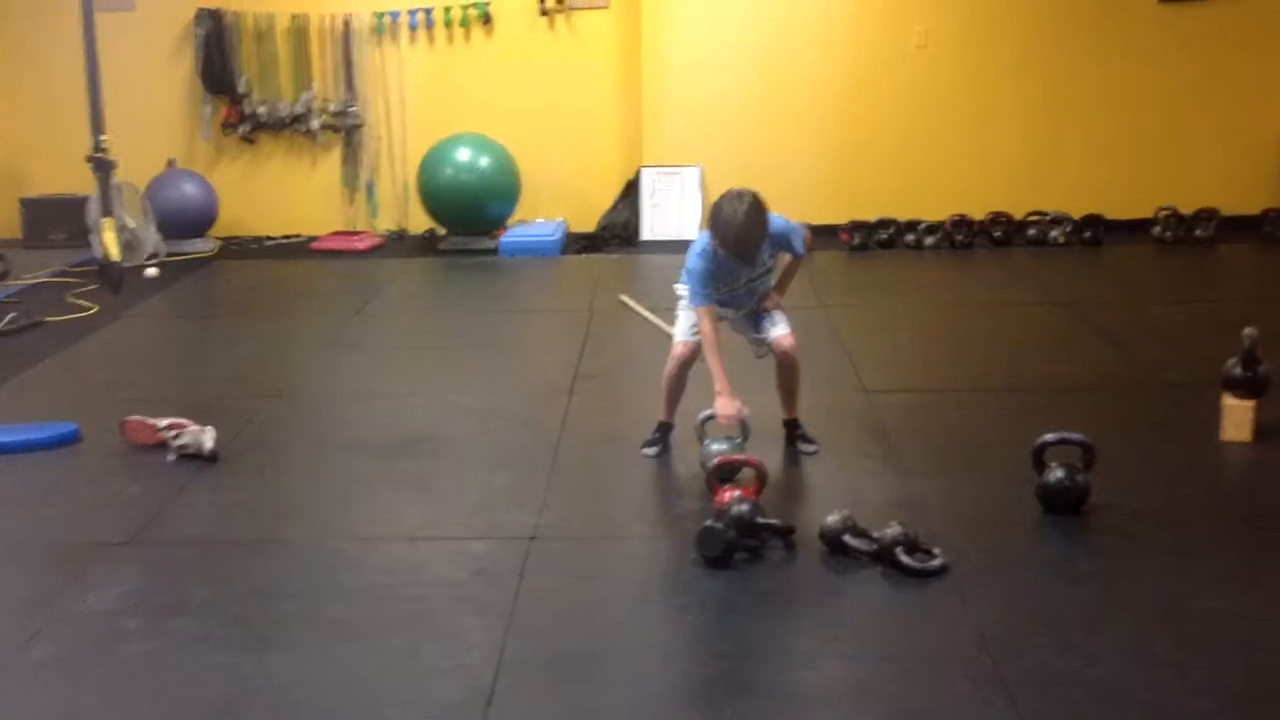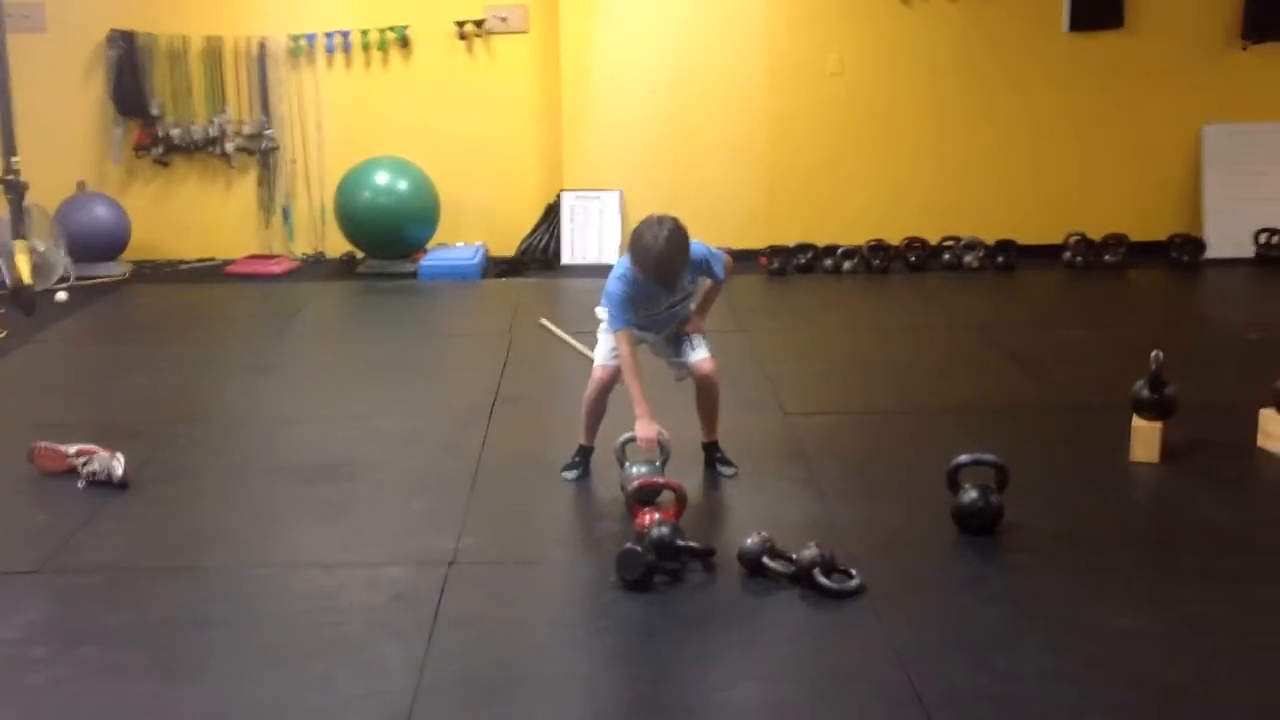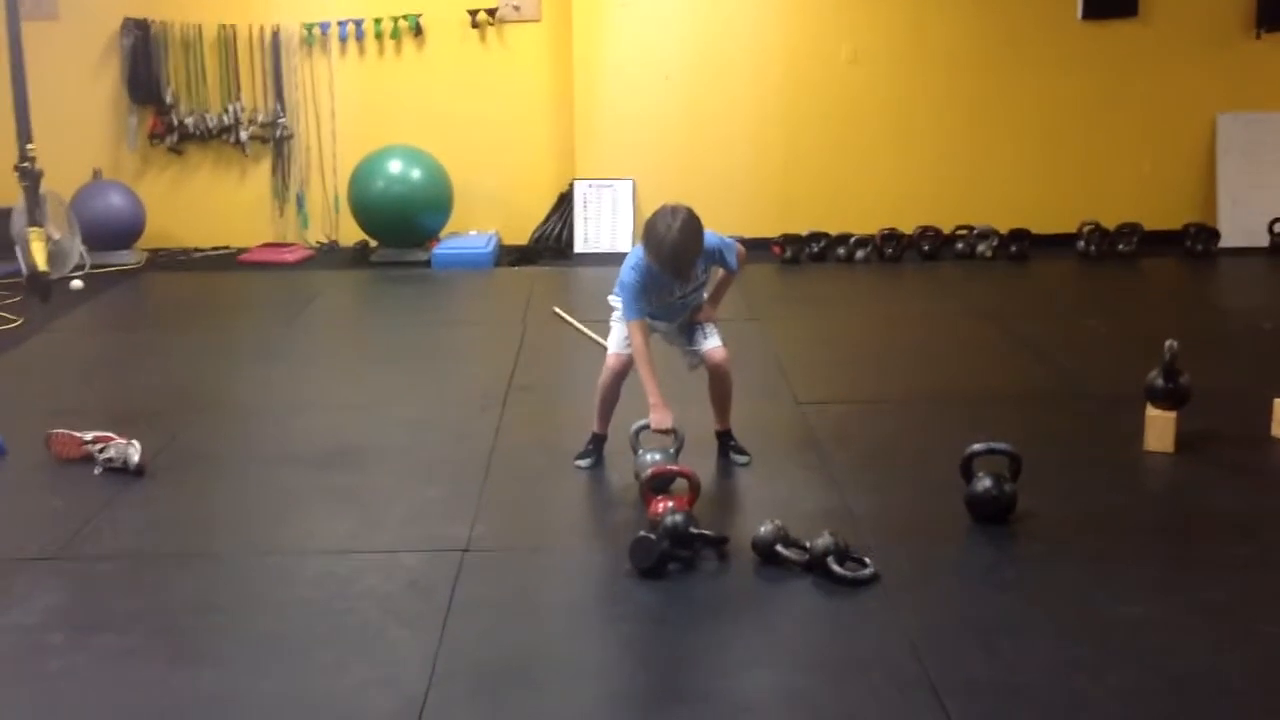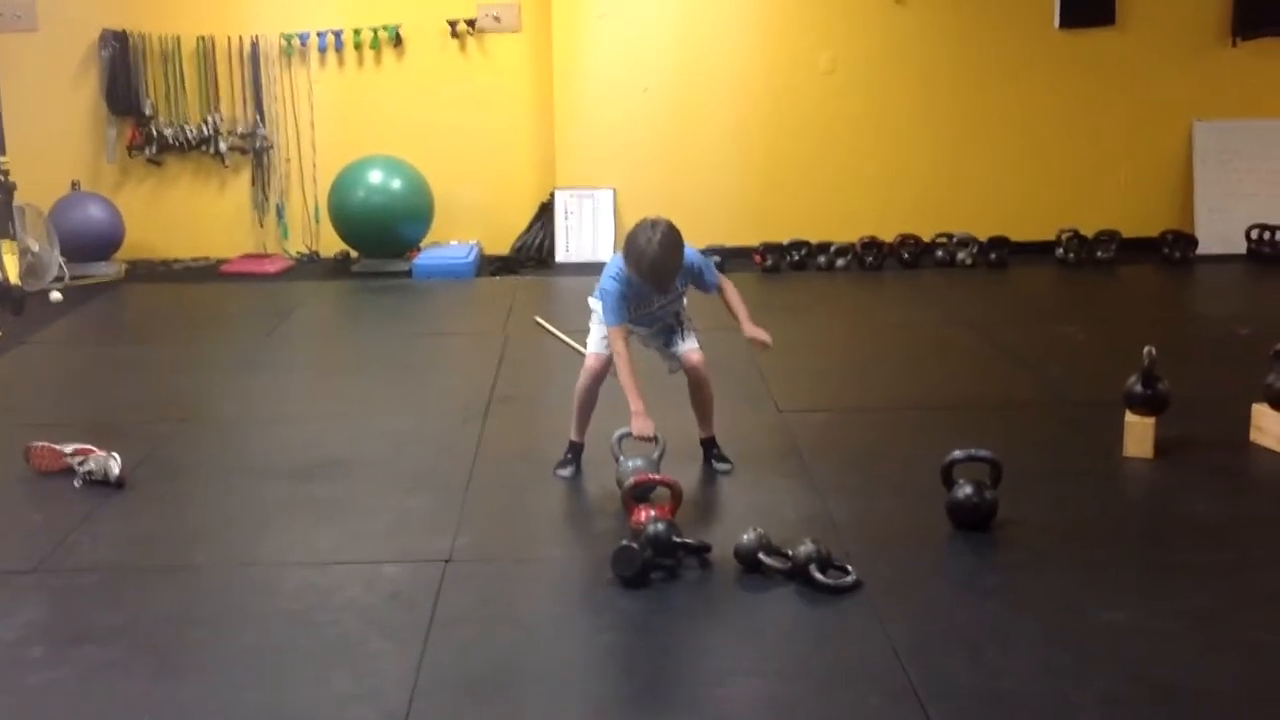
dt=0.7s
person 1, frame 1
left shoulder: (777, 229)
right shoulder: (700, 257)
left elbow: (804, 239)
right elbow: (707, 324)
left wrist: (778, 291)
right wrist: (723, 392)
left hip: (756, 298)
right hip: (704, 300)
left knee: (786, 348)
right knee: (681, 354)
left ankle: (792, 425)
right ankle: (663, 428)
person 1, frame 2
left shoulder: (697, 255)
right shoulder: (620, 281)
left elbow: (725, 265)
right elbow: (625, 349)
left wrist: (699, 314)
right wrist: (643, 416)
left hip: (676, 321)
right hip: (625, 323)
left knee: (706, 372)
right knee: (602, 377)
left ankle: (712, 448)
right ankle: (584, 451)
person 1, frame 3
left shoulder: (711, 245)
right shoulder: (634, 270)
left elbow: (739, 255)
right elbow: (638, 339)
left wrist: (712, 303)
right wrist: (656, 404)
left hip: (688, 311)
right hip: (638, 312)
left knee: (718, 361)
right knee: (615, 365)
left ankle: (725, 436)
right ankle: (597, 438)
person 1, frame 4
left shoulder: (690, 260)
right shoulder: (615, 278)
left elbow: (722, 284)
right elbow: (622, 349)
left wrist: (747, 325)
right wrist: (637, 412)
left hip: (666, 318)
right hip: (613, 314)
left knee: (696, 364)
right knee: (594, 368)
left ankle: (709, 444)
right ankle: (574, 447)
